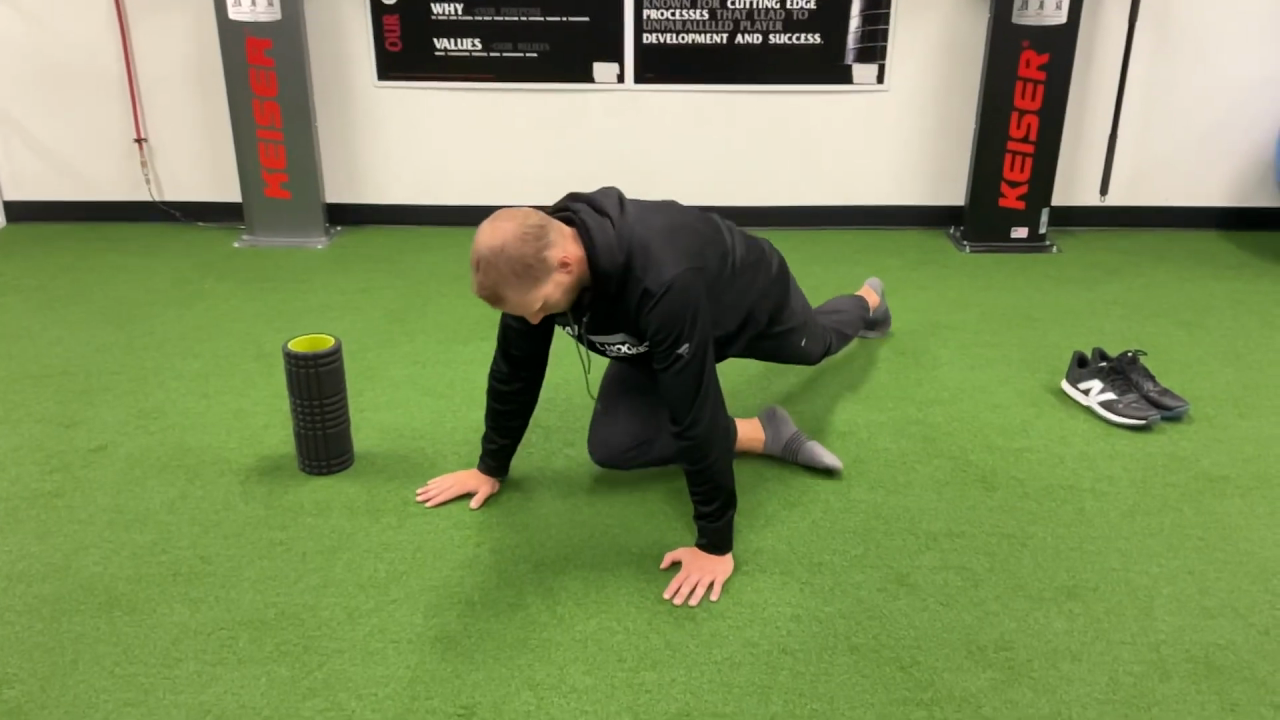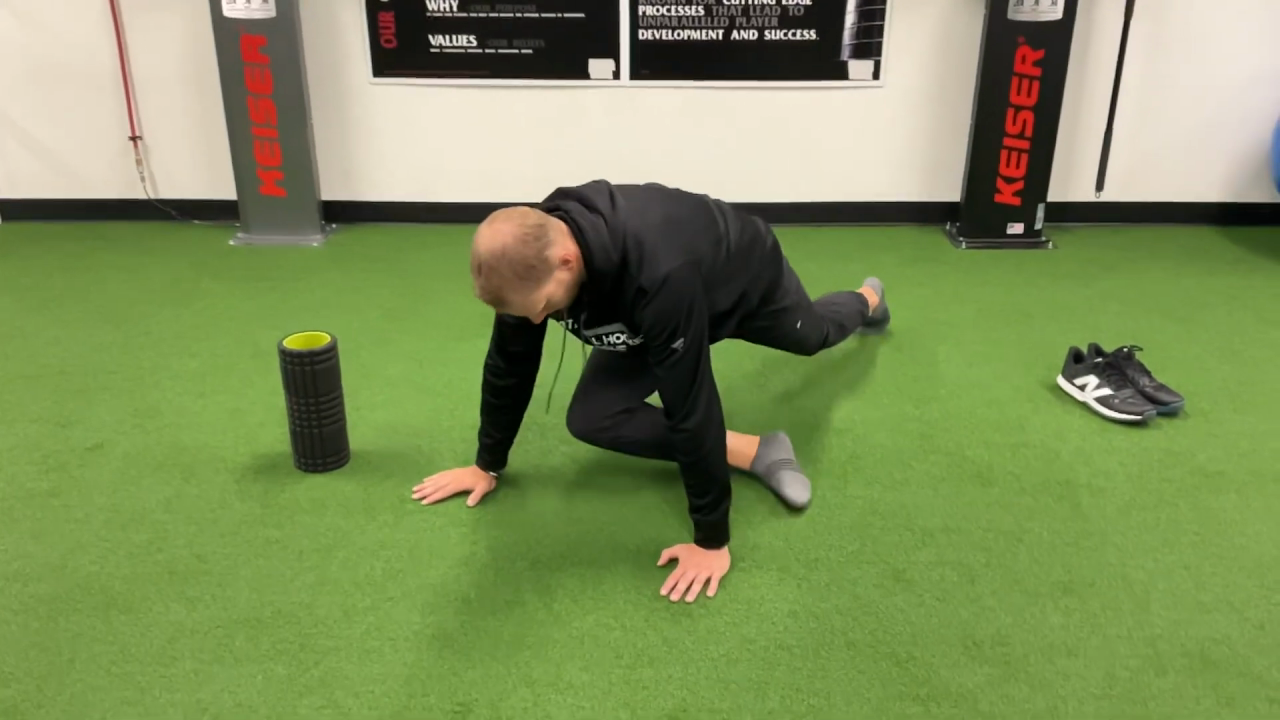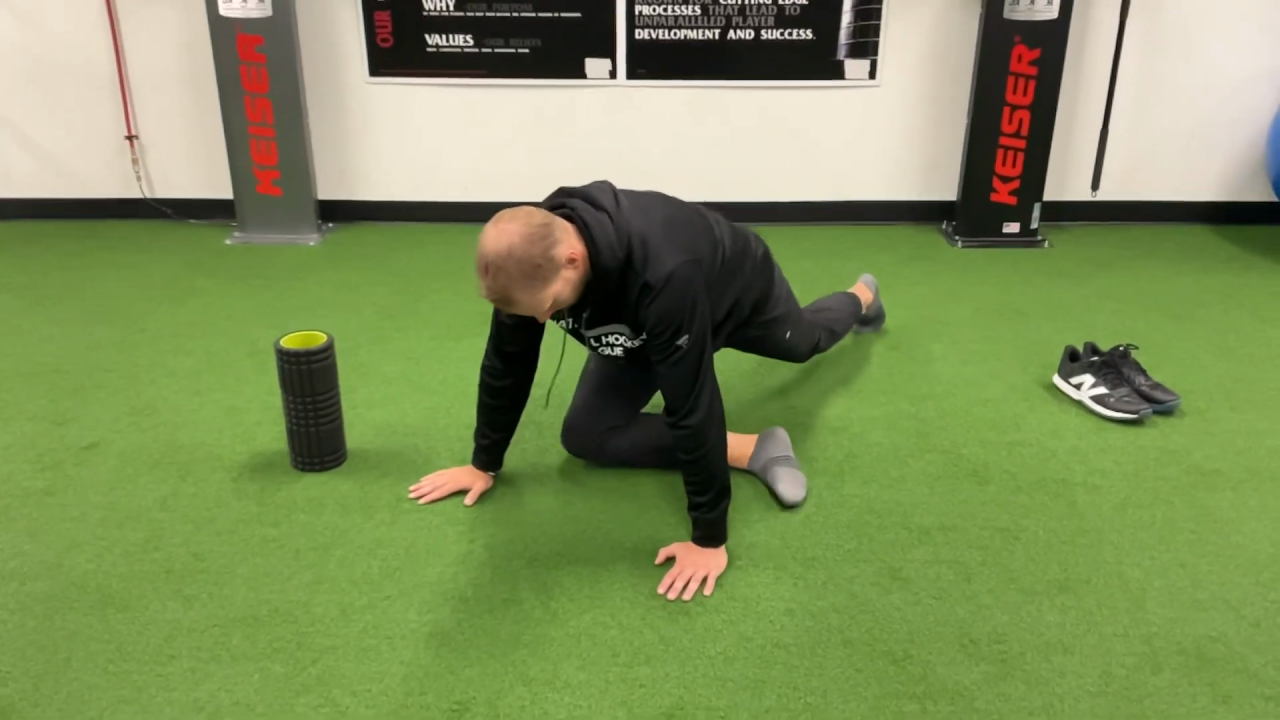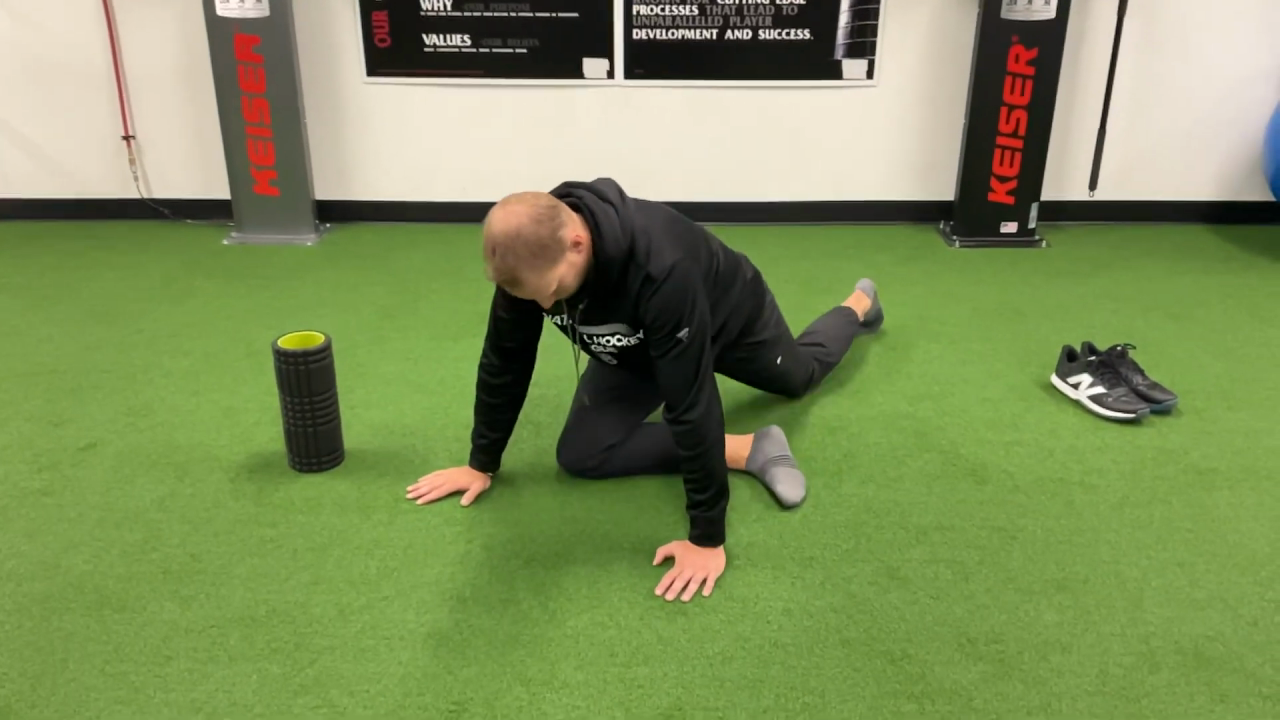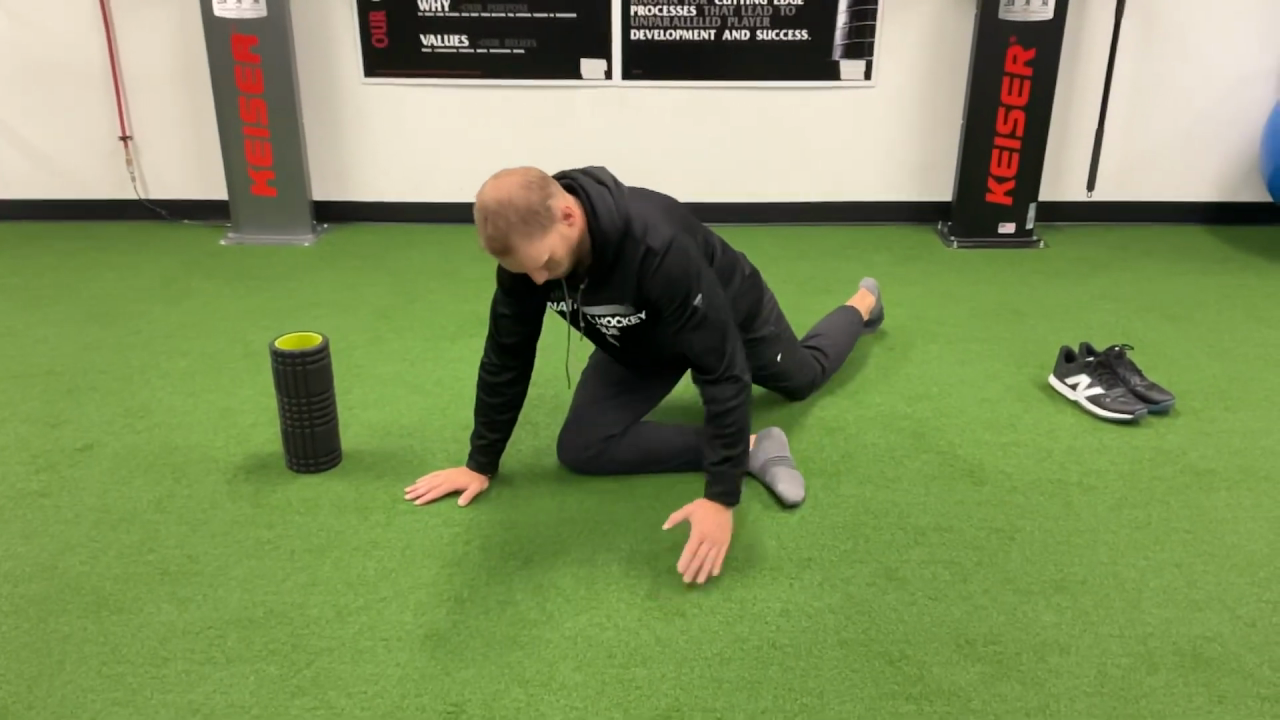
dt=0.2s
person 1, frame 1
left shoulder: (663, 280)
right shoulder: (534, 261)
left elbow: (694, 410)
right elbow: (515, 368)
left wrist: (715, 544)
right wrist: (490, 467)
left hip: (753, 295)
left knee: (815, 343)
right knee: (612, 445)
left ankle: (868, 301)
right ankle: (766, 434)
person 1, frame 2
left shoulder: (659, 273)
right shoulder: (529, 257)
left elbow: (690, 405)
right elbow: (509, 363)
left wrist: (711, 539)
right wrist: (487, 464)
left hip: (746, 275)
left knee: (812, 333)
right knee: (590, 417)
left ankle: (867, 301)
right ankle: (754, 454)
person 1, frame 3
left shoulder: (662, 272)
right shoulder: (528, 260)
left elbow: (691, 404)
right elbow: (507, 364)
left wrist: (709, 537)
right wrist: (484, 463)
left hip: (741, 288)
left knee: (803, 342)
right knee: (584, 435)
left ankle: (861, 297)
right ankle: (752, 451)
person 1, frame 4
left shoulder: (662, 268)
right shoulder: (531, 255)
left elbow: (691, 401)
right elbow: (504, 362)
left wrist: (707, 537)
right wrist: (481, 464)
left hip: (730, 316)
left knee: (800, 374)
right knee: (580, 454)
left ankle: (859, 304)
right ankle: (749, 451)
person 1, frame 5
left shoulder: (658, 244)
right shoulder: (528, 241)
left elbow: (722, 367)
right elbow: (507, 356)
left wrist: (721, 498)
right wrist: (480, 463)
left hip: (730, 313)
left knee: (802, 376)
right knee: (580, 449)
left ankle: (862, 303)
right ankle: (750, 448)
